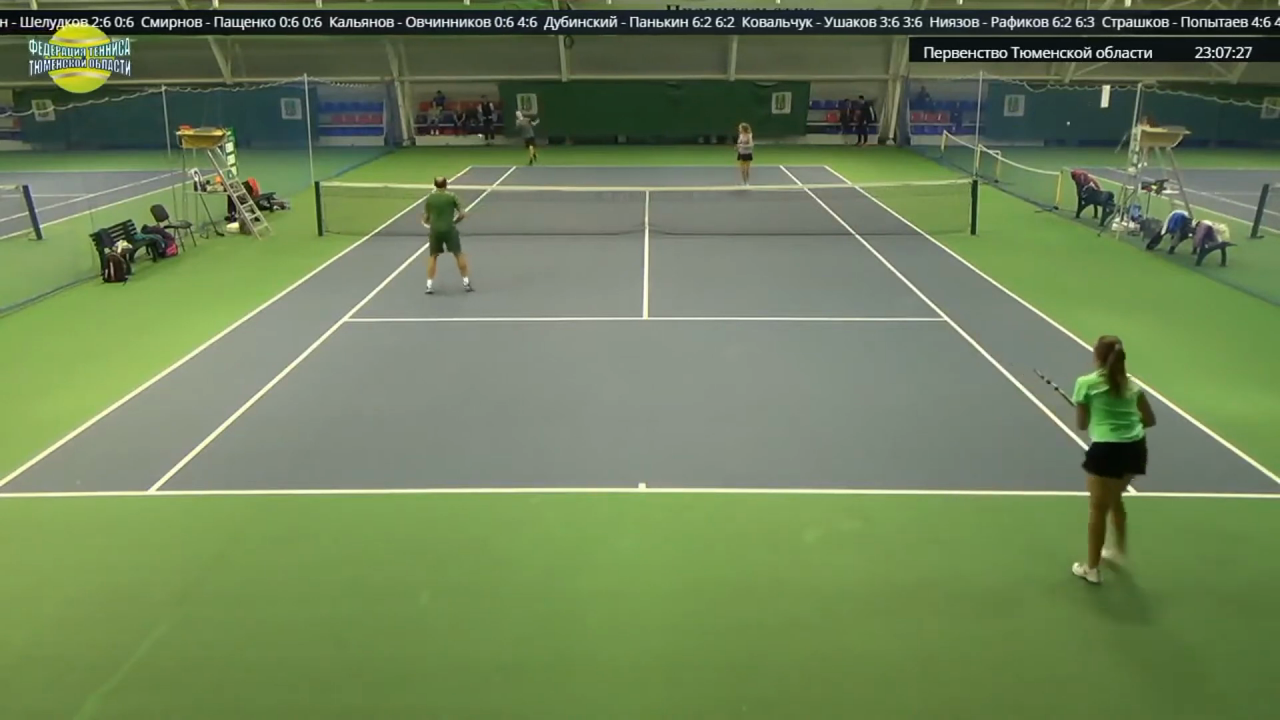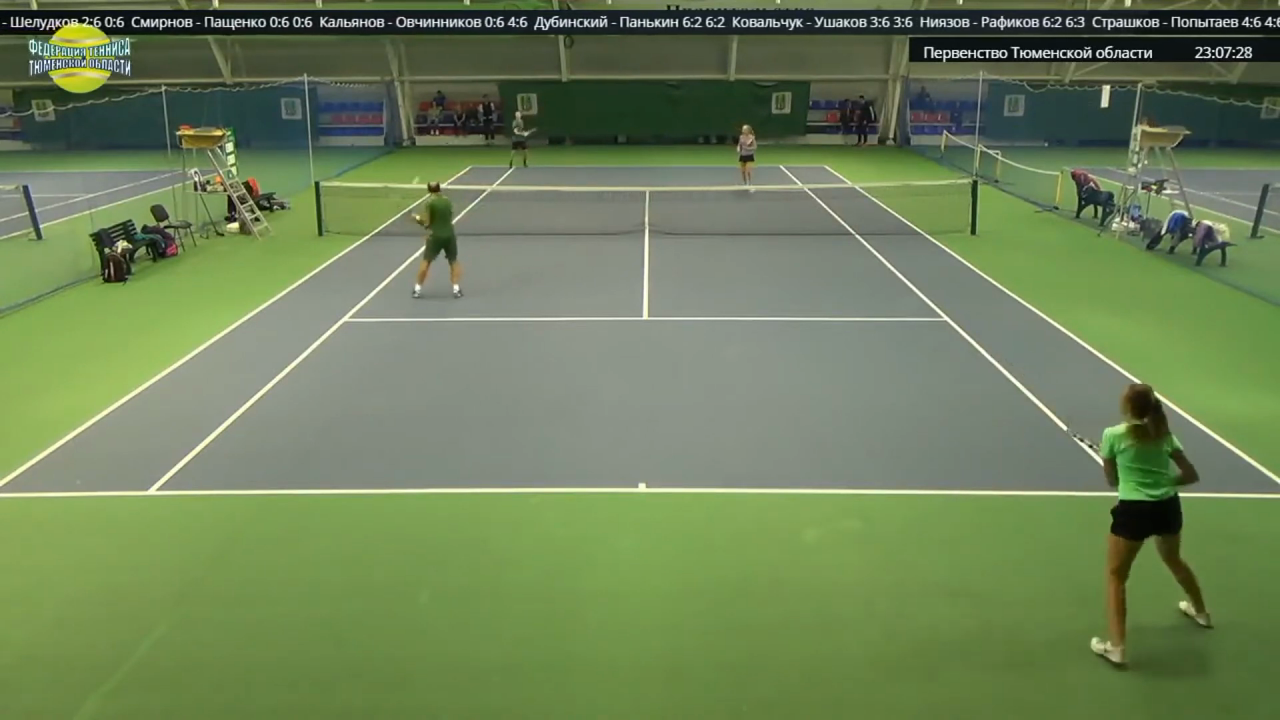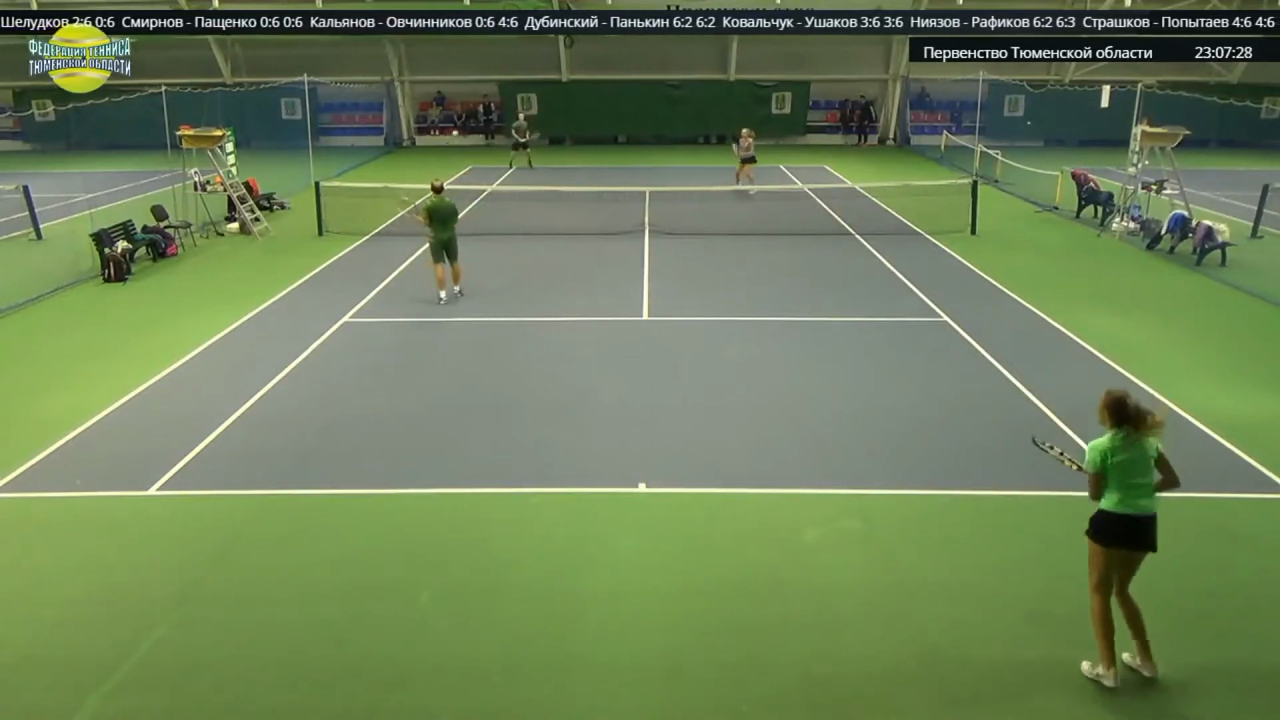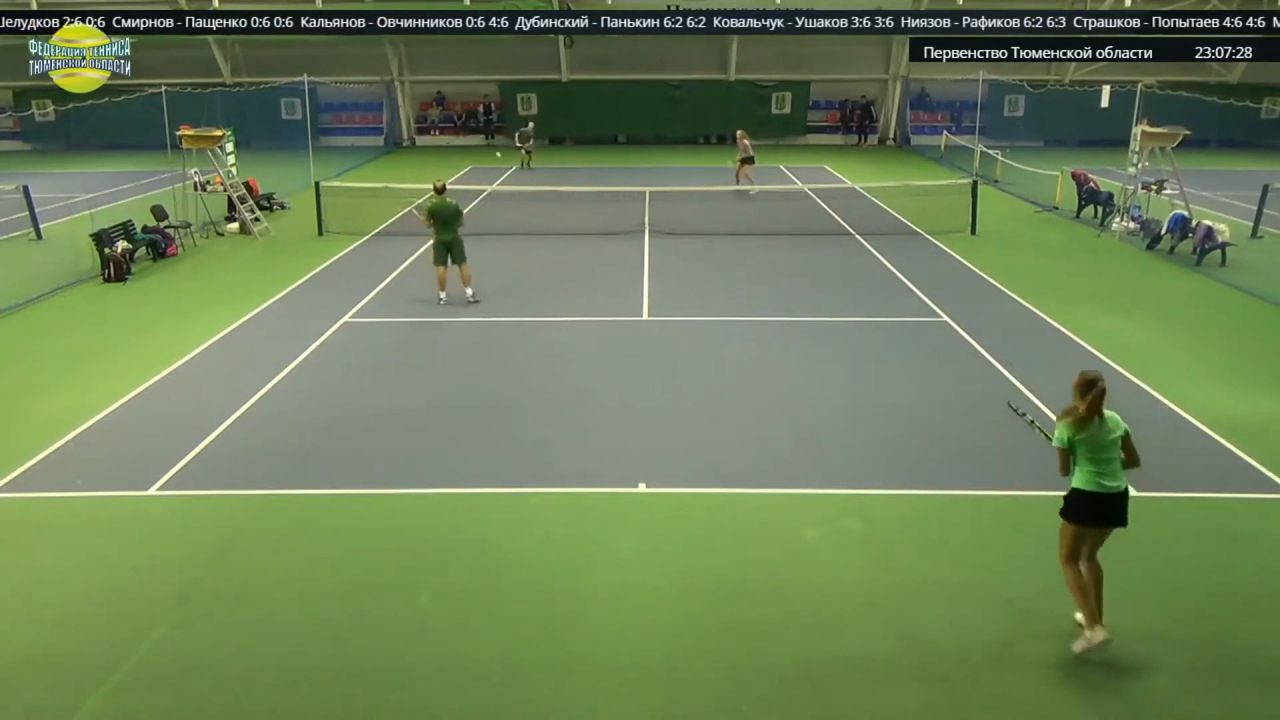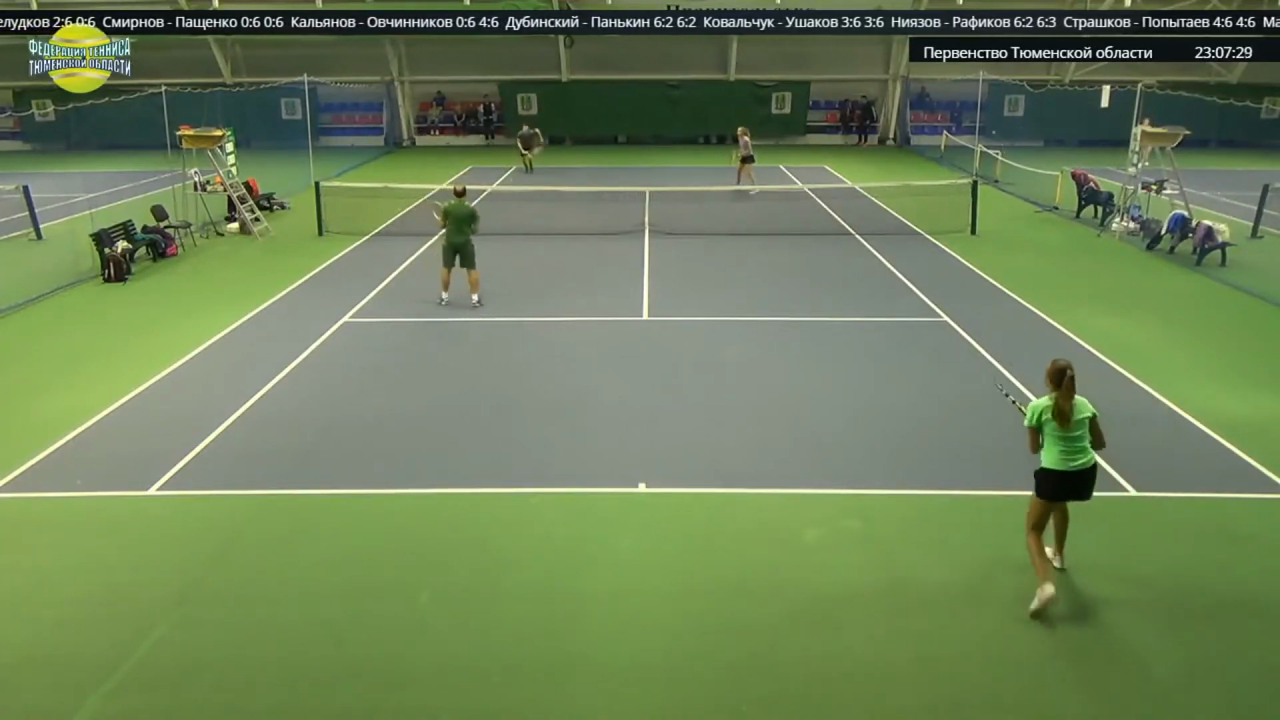
dt=0.4s
person 1, frame 1
left shoulder: (1085, 383)
right shoulder: (1131, 384)
left elbow: (1082, 424)
right elbow: (1150, 420)
left hip: (1107, 450)
right hip: (1136, 449)
left knee: (1098, 510)
right knee: (1113, 499)
left ankle: (1091, 568)
right ankle: (1118, 549)
person 1, frame 2
left shoulder: (1113, 435)
right shoulder: (1165, 435)
left elbow: (1112, 481)
right elbow: (1191, 476)
left hip: (1134, 511)
right hip: (1167, 507)
left knee: (1116, 576)
right knee: (1174, 560)
left ankle: (1116, 645)
right ankle: (1200, 611)
person 1, frame 3
left shoulder: (1099, 447)
right shoulder: (1148, 440)
left elbow: (1095, 495)
right elbow: (1172, 481)
left hip: (1113, 521)
right hip: (1145, 523)
left knee: (1100, 593)
right knee: (1121, 590)
left ankle: (1106, 668)
right ankle: (1145, 659)
person 1, frame 4
left shoulder: (1067, 424)
right shoulder: (1115, 420)
left elbow: (1064, 470)
right elbow: (1133, 461)
left hip: (1086, 497)
right hip: (1118, 498)
left knee: (1070, 561)
right knee: (1088, 555)
left ankle: (1094, 628)
right ankle: (1093, 619)
person 1, frame 5
left shoulder: (1037, 407)
right shoulder: (1084, 404)
left elbow: (1034, 448)
right elbow: (1100, 443)
left hip: (1055, 474)
right hip: (1086, 472)
left knee: (1033, 531)
right knee: (1059, 502)
left ankle: (1046, 585)
right ankle: (1058, 555)
